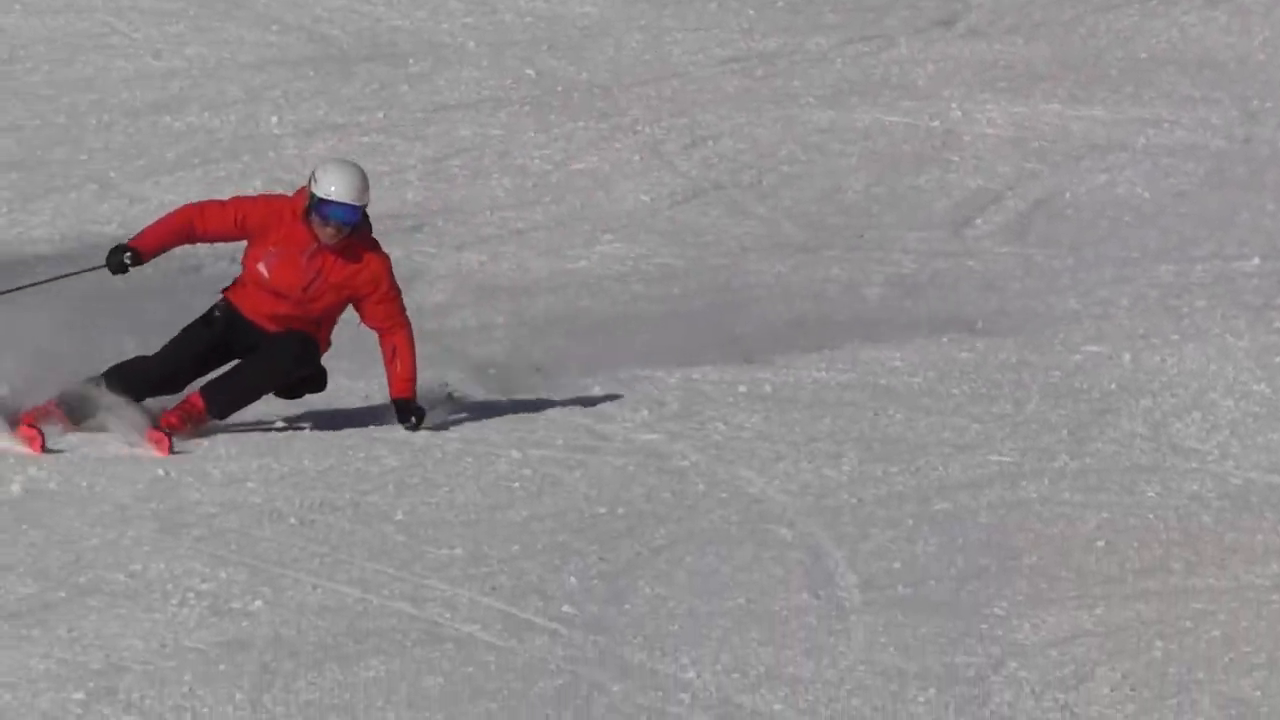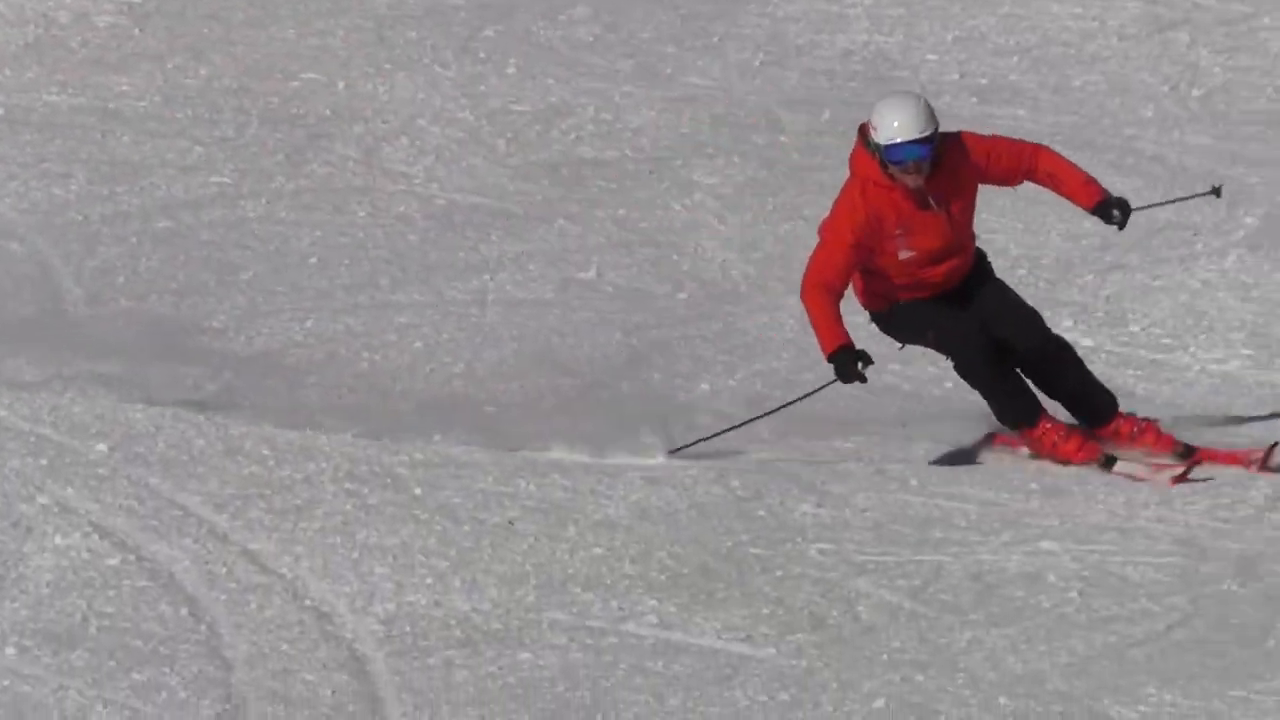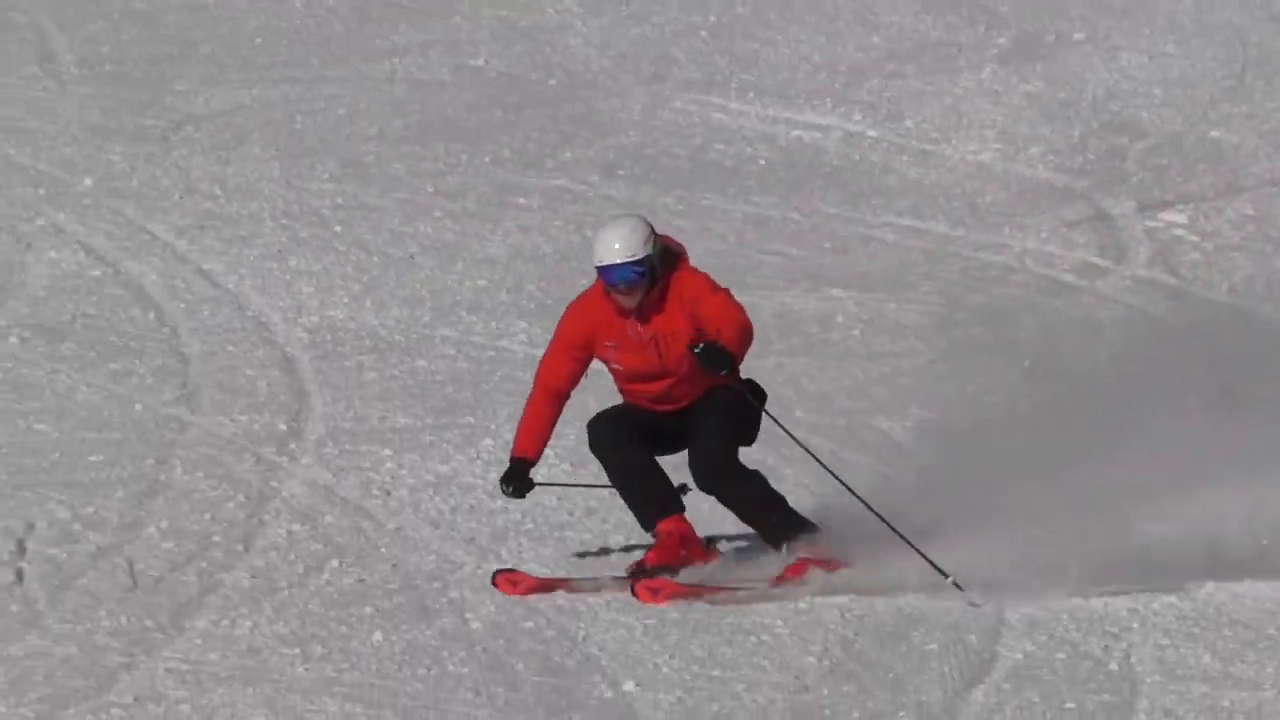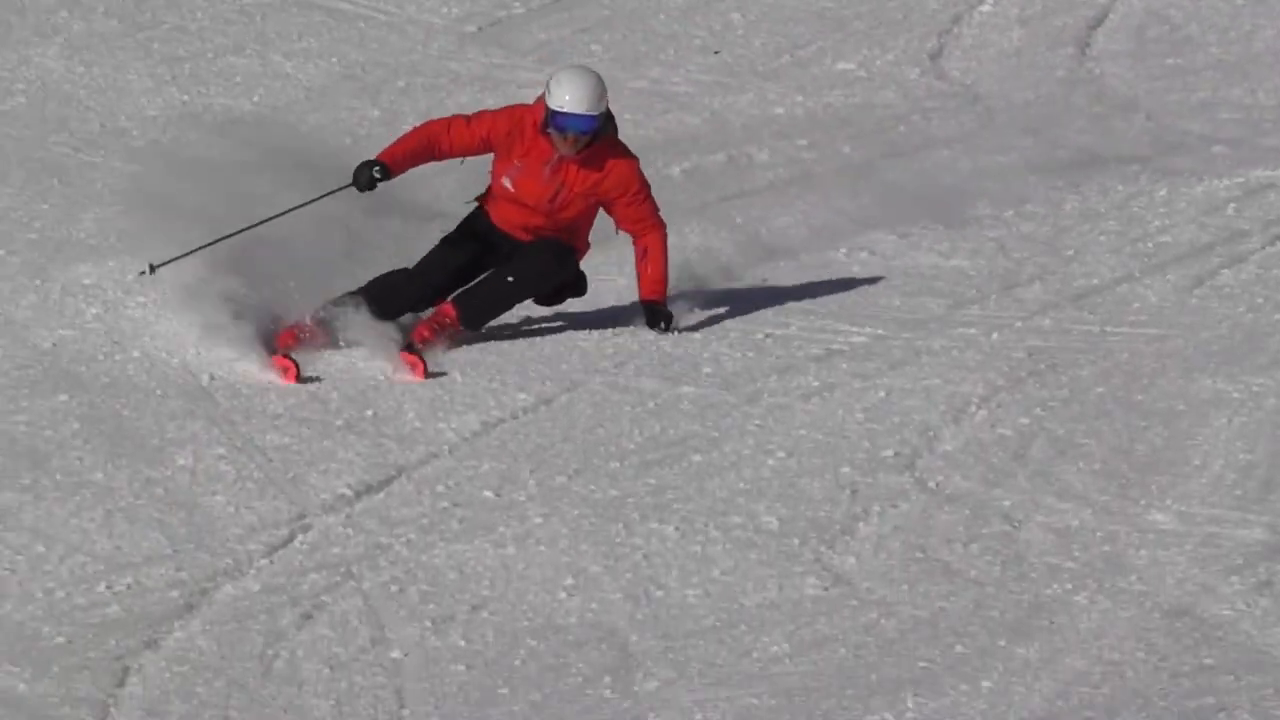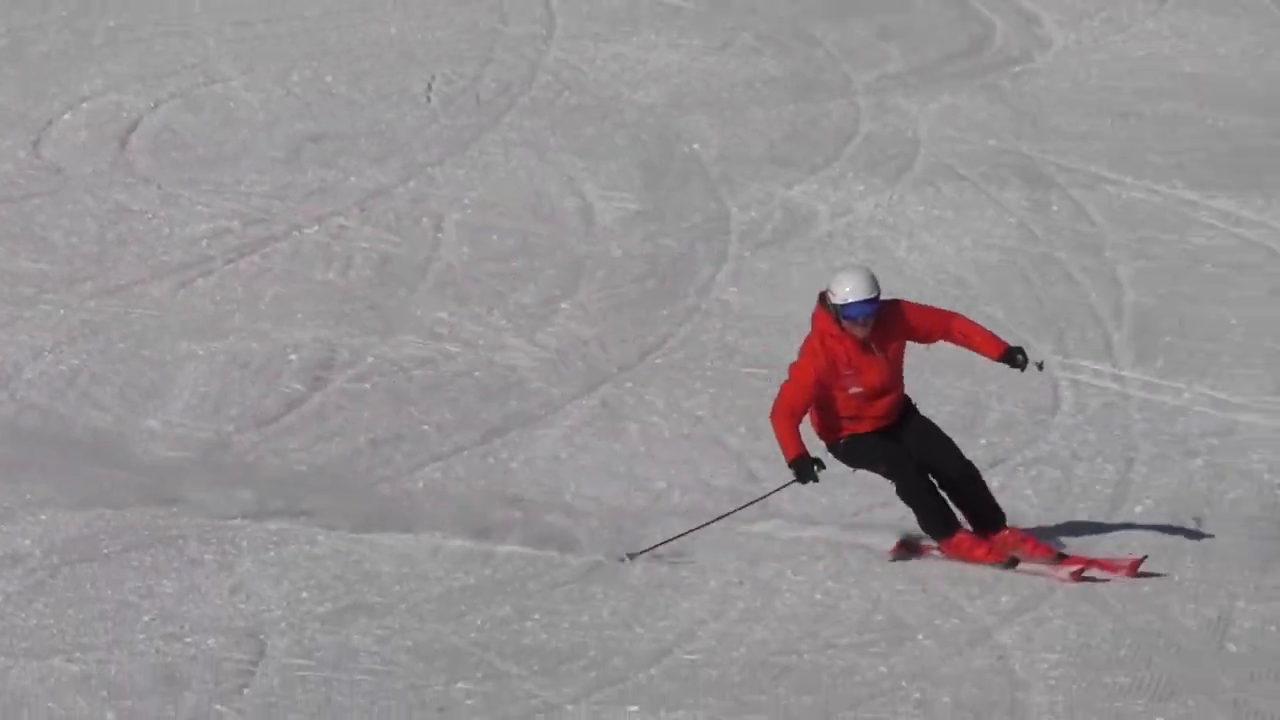
dt=1s
person 1, frame 1
left shoulder: (368, 265)
right shoulder: (275, 214)
left elbow: (394, 326)
right elbow: (199, 217)
left wrist: (404, 396)
right wrist: (138, 246)
left hip: (291, 341)
right hip: (241, 316)
left knee: (298, 356)
right knee: (173, 364)
left ankle: (190, 413)
right ankle: (69, 407)
person 1, frame 2
left shoulder: (959, 154)
right shoulder: (857, 205)
left elbow: (1034, 159)
right elbow: (817, 285)
left wrist: (1097, 198)
right wrist: (838, 348)
left hip: (964, 280)
right hip: (903, 305)
left knee: (1037, 343)
right knee: (970, 342)
left ankle: (1111, 424)
right ankle: (1039, 430)
person 1, frame 3
left shoulder: (687, 286)
right shoulder: (586, 313)
left elbow: (736, 325)
right elbow: (550, 384)
left wrist: (724, 354)
right wrist: (522, 460)
left hip: (713, 400)
right hip: (650, 414)
left knee: (712, 467)
right knee: (604, 432)
left ankle: (806, 543)
right ankle: (675, 538)
person 1, frame 4
left shoulder: (615, 168)
right shoulder: (516, 125)
left elbow: (649, 230)
right elbow: (442, 134)
left wrist: (654, 298)
right wrist: (388, 161)
left hip: (548, 247)
right hip: (492, 226)
left knee: (549, 265)
right knee: (428, 280)
left ankle: (448, 320)
person 1, frame 5
left shoulder: (894, 317)
right shoulder: (819, 352)
left elbow: (950, 323)
right elbow: (785, 410)
left wrist: (1001, 351)
right wrist: (796, 457)
left hip: (898, 418)
right hip: (851, 437)
left knee: (954, 466)
right knee: (908, 469)
left ankle: (1001, 533)
right ankle: (953, 537)
